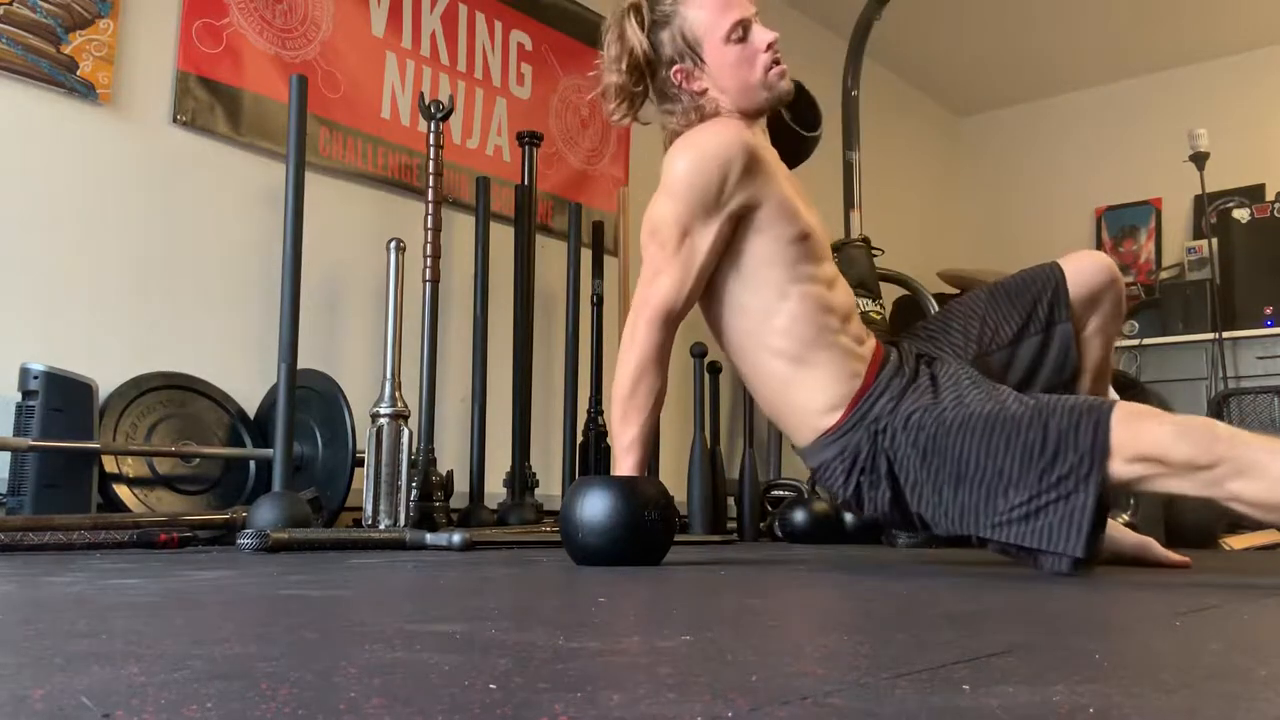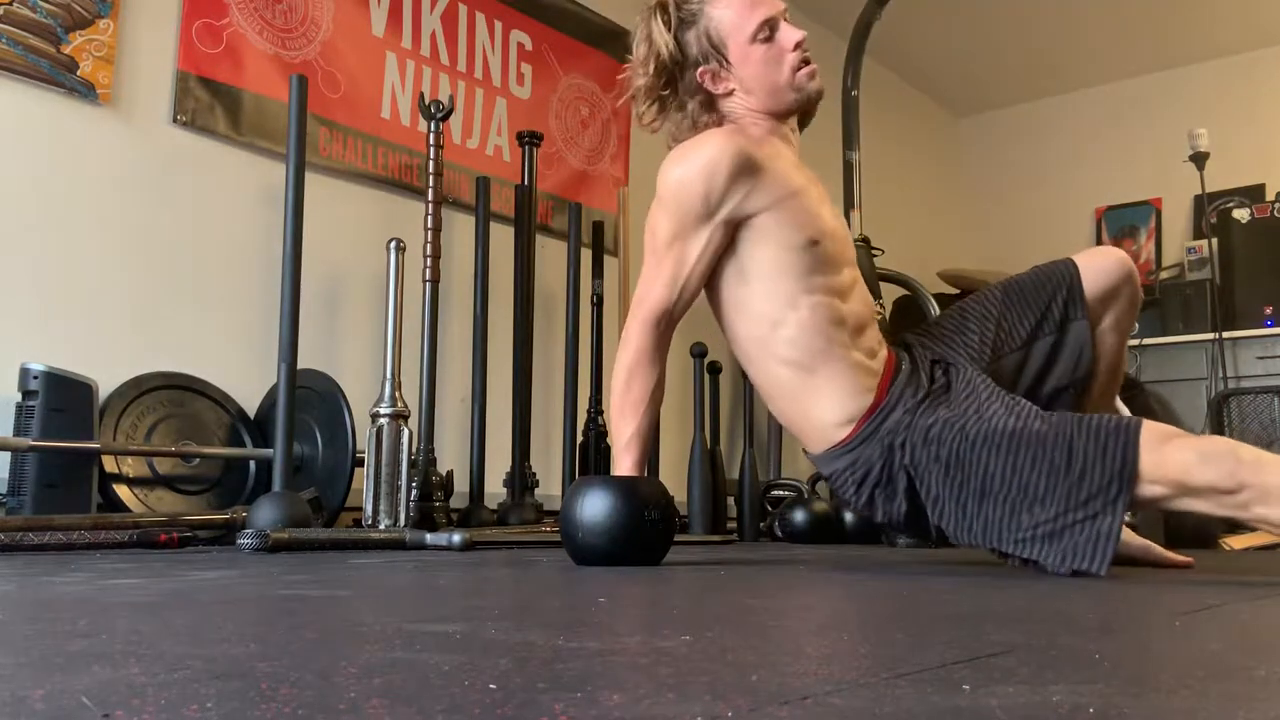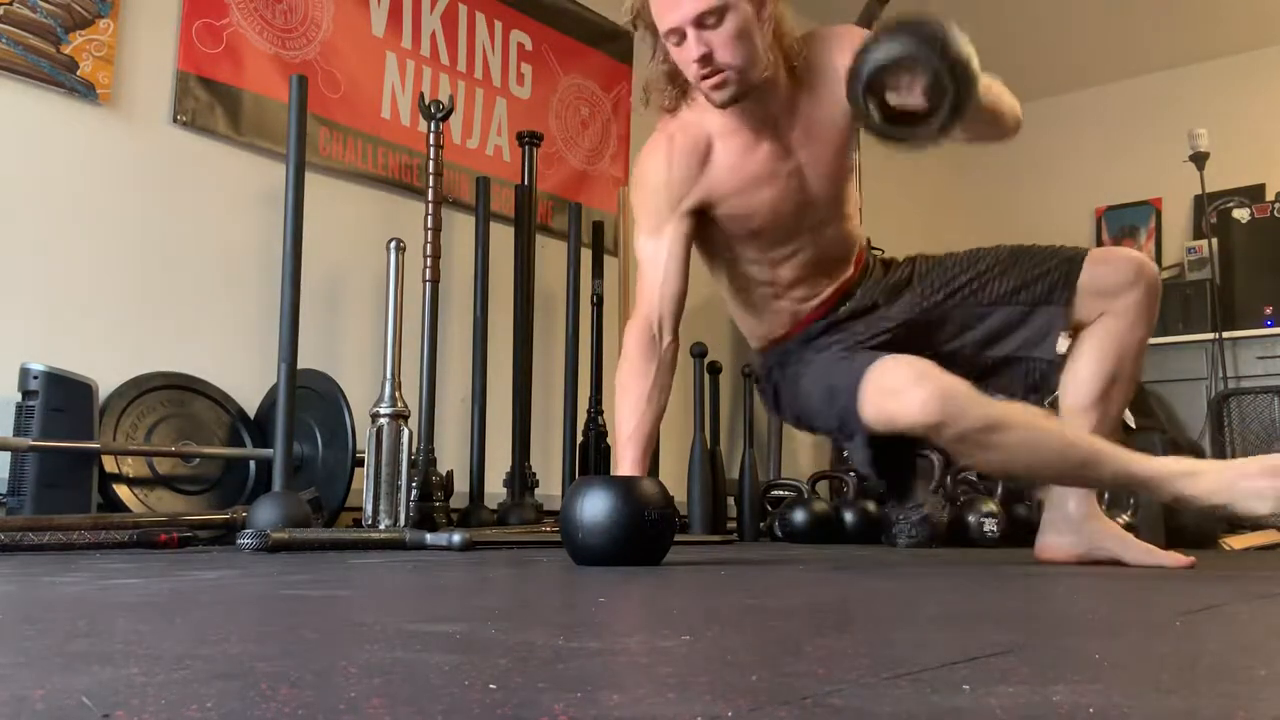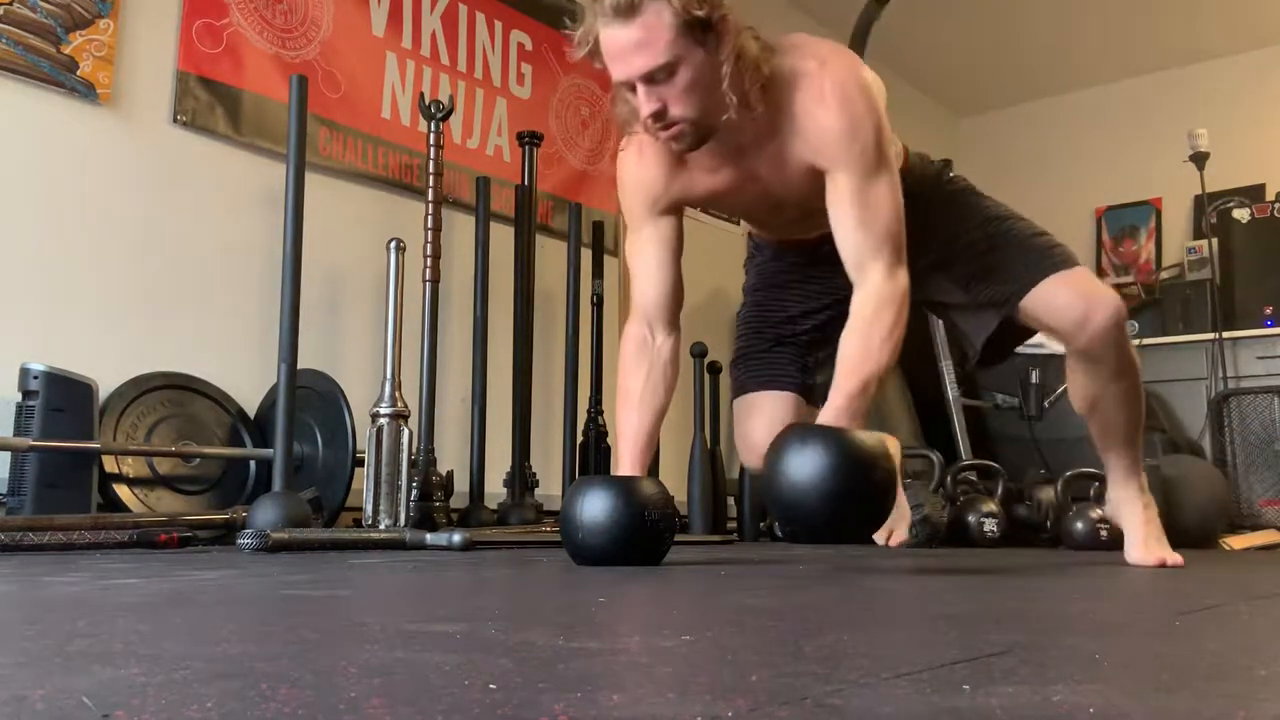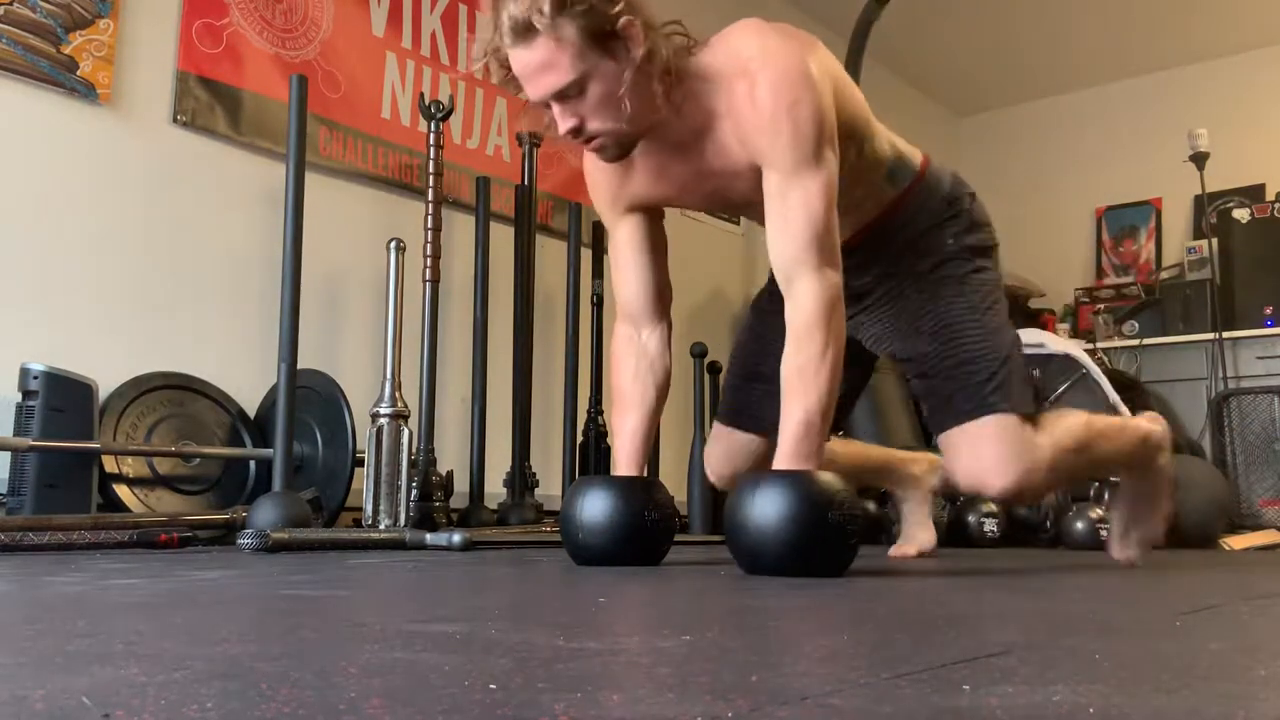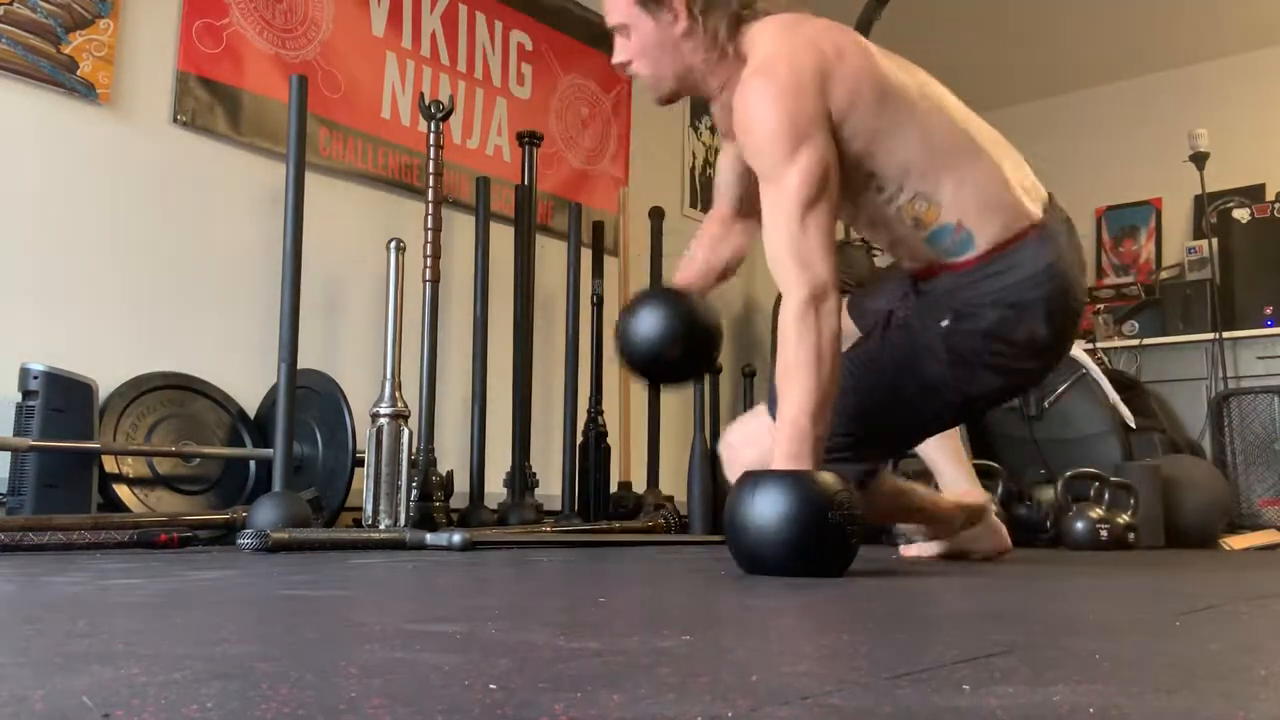
dt=0.5s
person 1, frame 1
left shoulder: (745, 156)
right shoulder: (714, 148)
right elbow: (653, 319)
left wrist: (778, 151)
right wrist: (626, 487)
left hip: (900, 371)
right hip: (879, 436)
left knee: (1093, 278)
right knee: (1173, 446)
left ankle: (1078, 517)
person 1, frame 2
left shoulder: (774, 141)
right shoulder: (715, 160)
right elbow: (651, 319)
left wrist: (791, 95)
right wrist: (627, 485)
left hip: (913, 373)
right hip: (896, 441)
left knee: (1110, 272)
right knee: (1199, 468)
left ankle: (1081, 515)
person 1, frame 3
left shoulder: (833, 62)
right shoulder: (676, 155)
left elbow: (1003, 120)
right elbow: (652, 327)
left hip: (885, 287)
right hip: (805, 353)
left knee: (1127, 278)
right knee: (920, 399)
left ankle: (1070, 517)
right ankle: (1182, 483)
person 1, frame 4
left shoulder: (827, 91)
right shoulder: (647, 160)
left elbow: (882, 280)
right elbow: (651, 328)
left wrist: (836, 423)
left hip: (912, 202)
right hip: (790, 249)
left knee: (1093, 316)
right knee: (765, 451)
left ankle: (1129, 497)
person 1, frame 5
left shoulder: (766, 79)
right shoulder: (613, 168)
left elbow: (813, 292)
right elbow: (640, 328)
left wrist: (793, 478)
right wrist: (627, 486)
left hip: (921, 234)
right hip: (808, 251)
left knee: (998, 473)
right knee: (729, 469)
left ankle: (1141, 446)
right ankle: (909, 471)
person 1, frame 6
left shoulder: (773, 81)
right shoulder: (744, 70)
left elbow: (808, 295)
right elbow: (733, 221)
left hip: (1003, 295)
left knee: (751, 456)
right knee: (854, 324)
left ankle: (952, 513)
right ankle: (966, 507)
